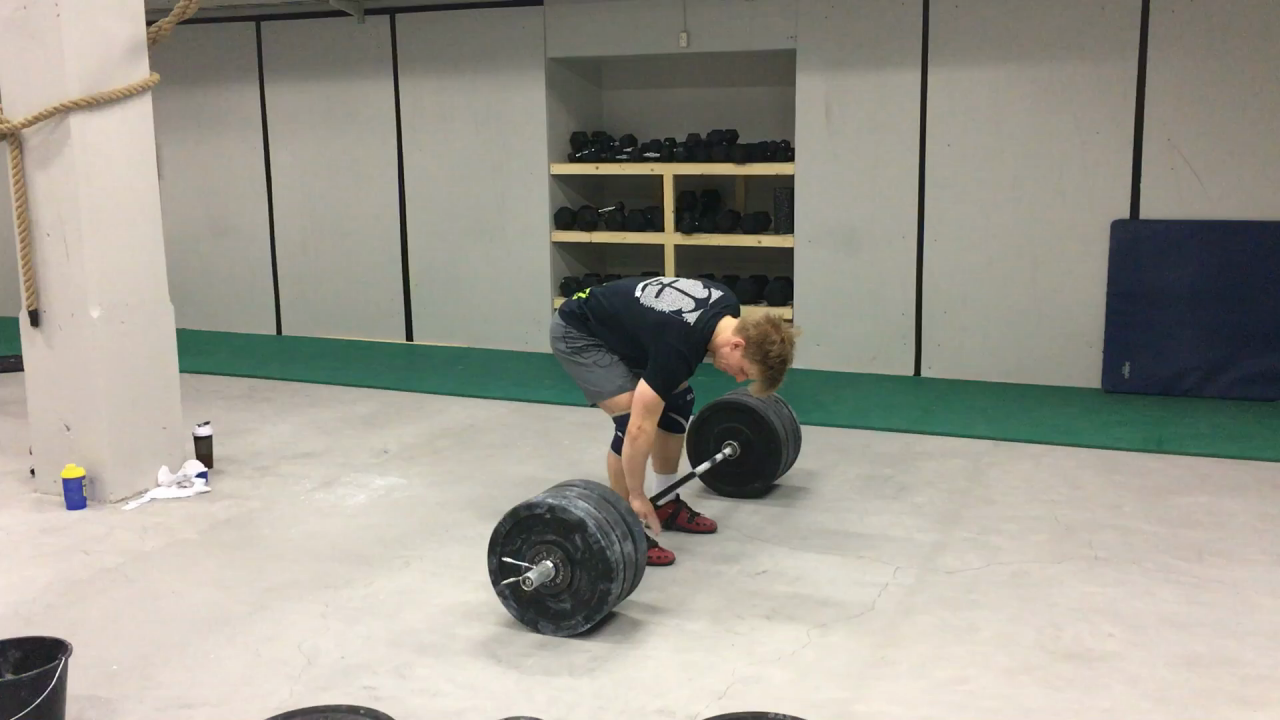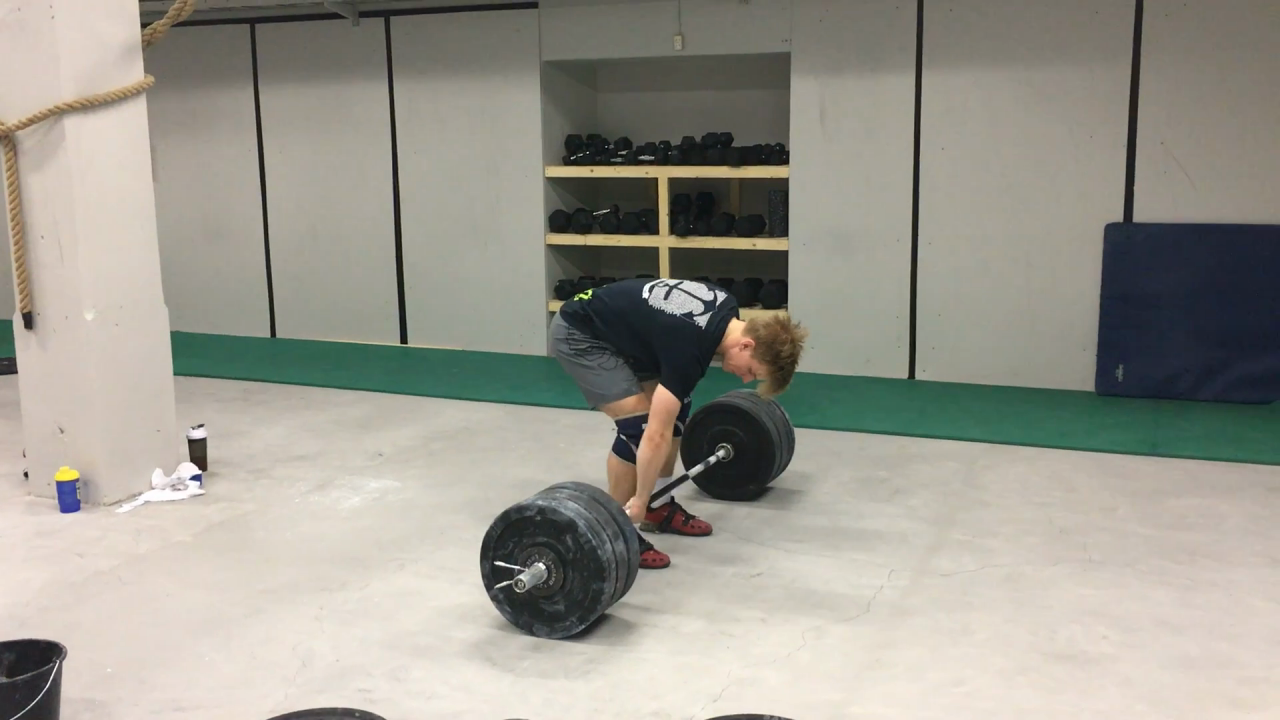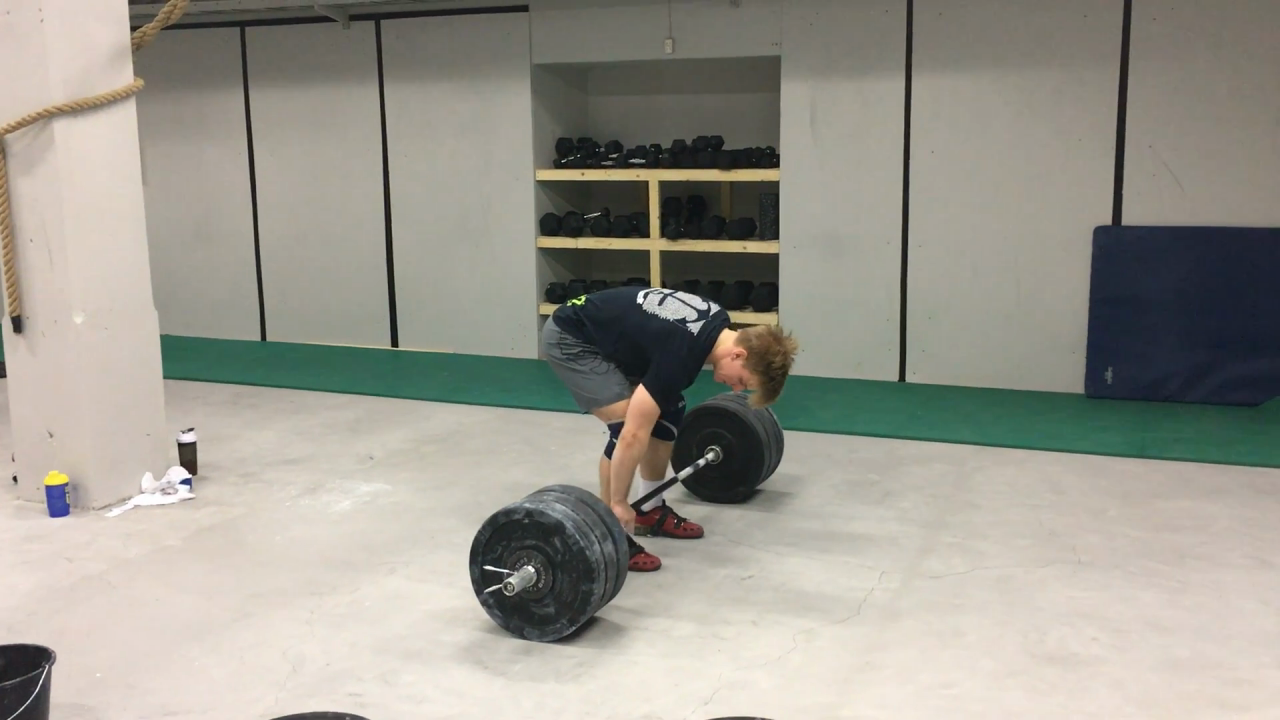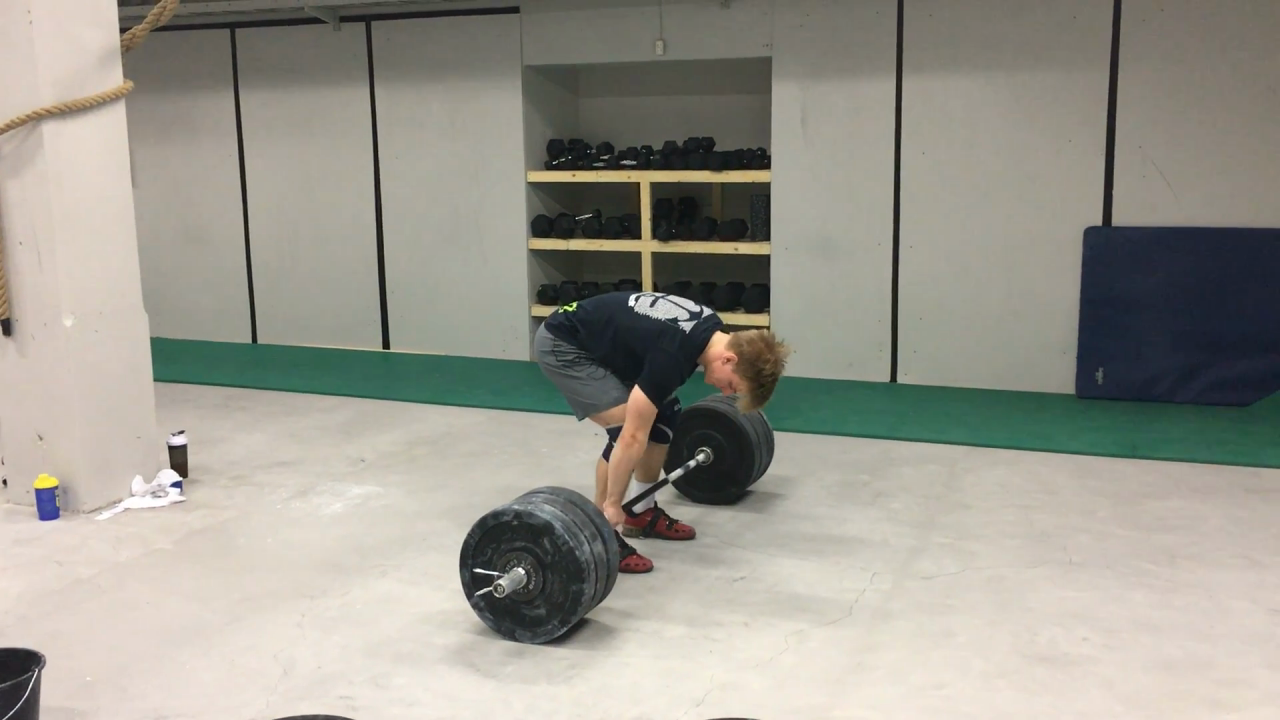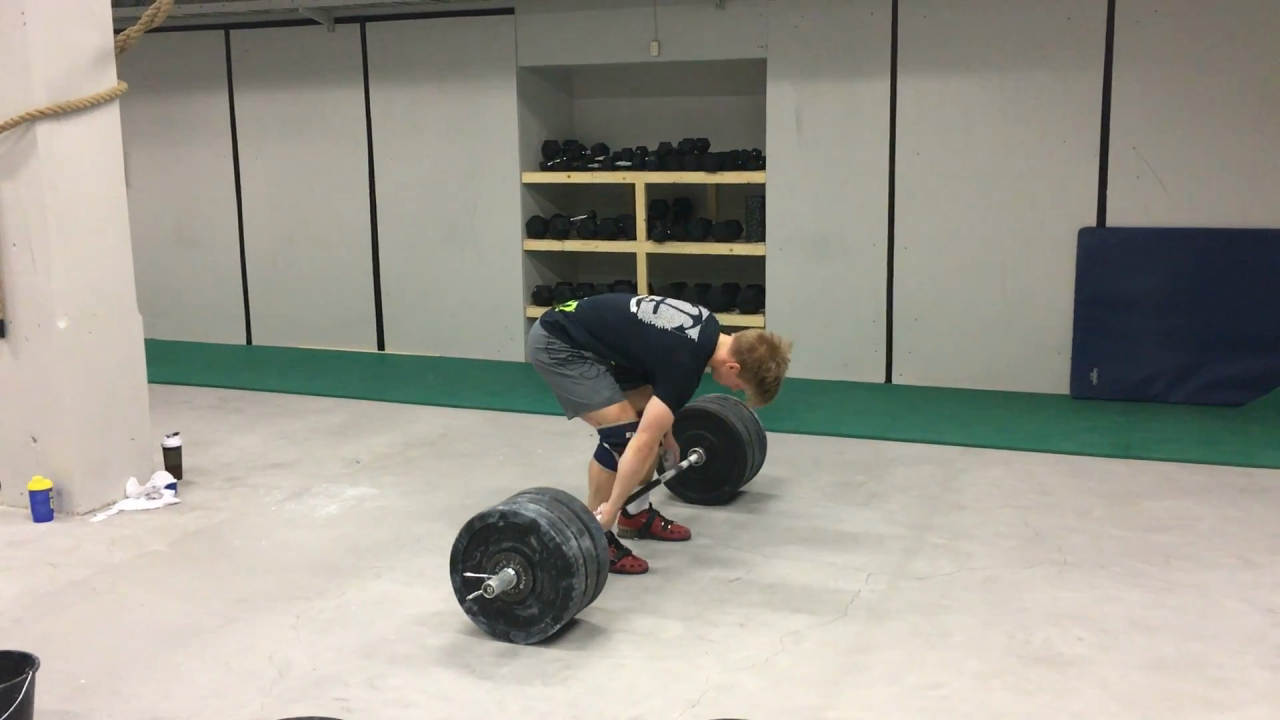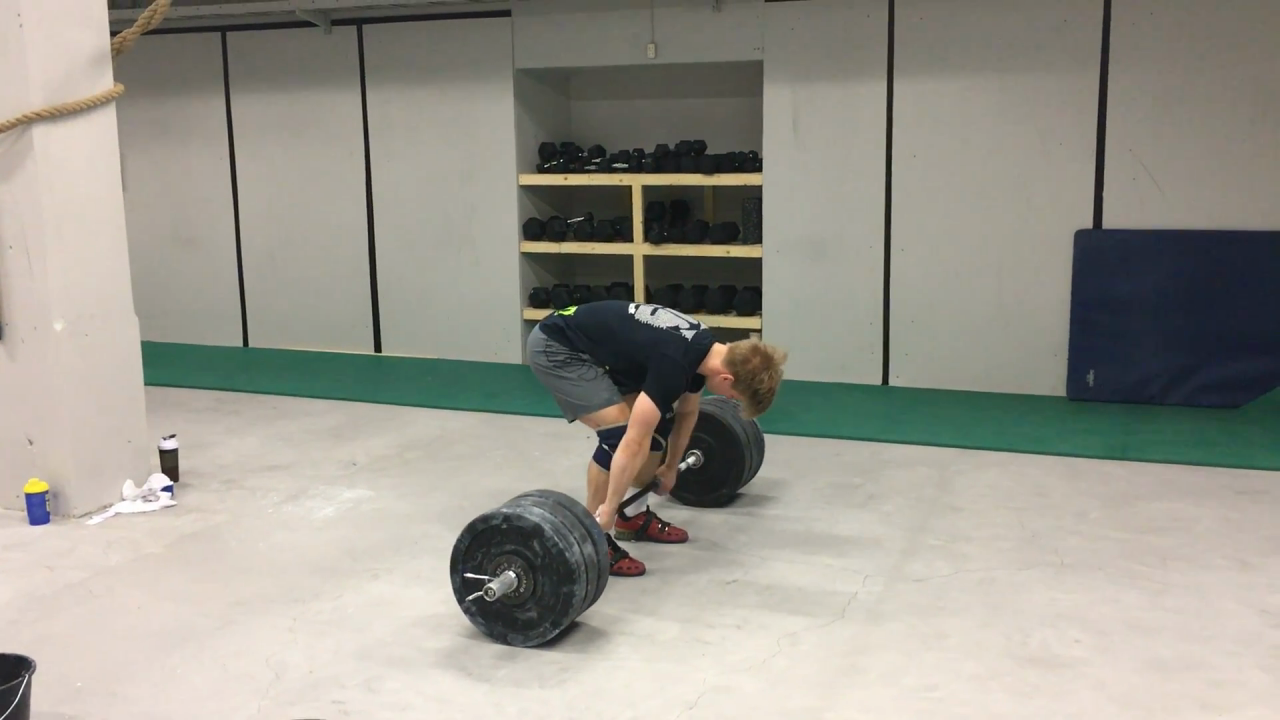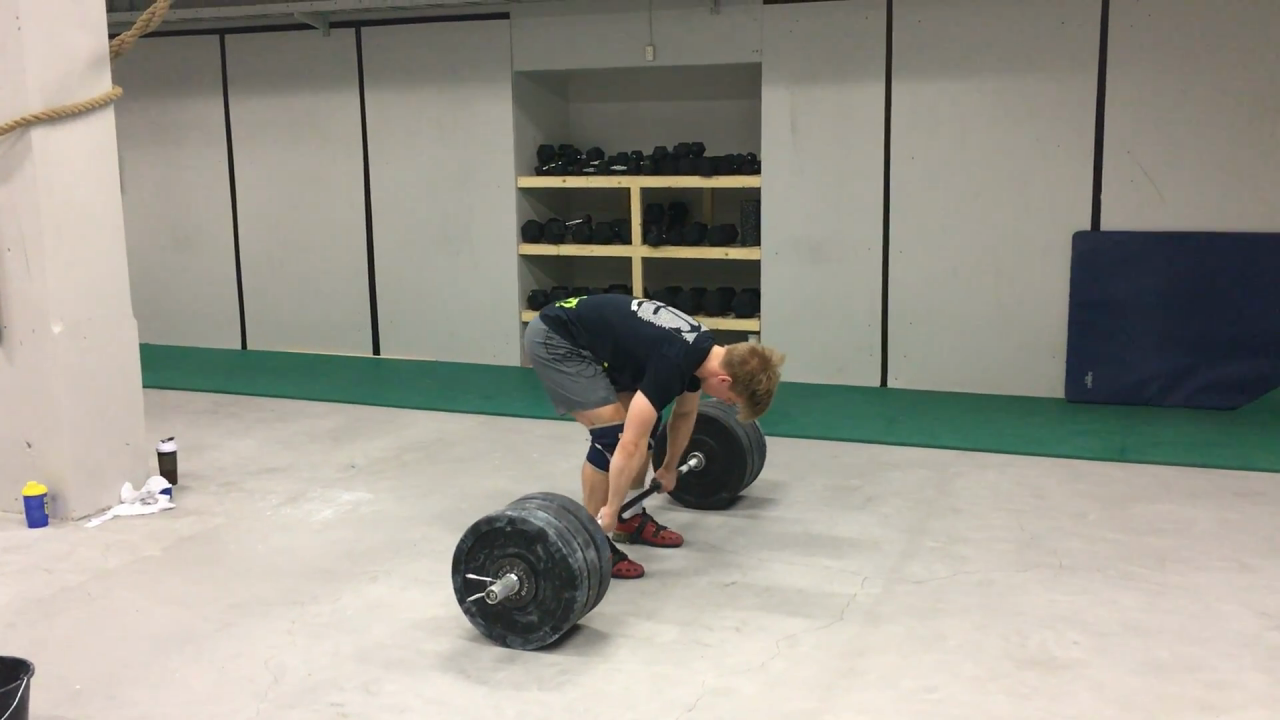
dt=0.3s
person 1, frame 1
left shoulder: (726, 307)
right shoulder: (678, 345)
right elbow: (640, 428)
right wrist: (637, 497)
left hip: (616, 324)
right hip: (577, 333)
left knee: (678, 402)
right knee: (631, 417)
left ankle: (665, 504)
person 1, frame 2
left shoulder: (727, 309)
right shoulder: (688, 347)
right elbow: (656, 433)
right wrist: (639, 501)
left hip: (614, 326)
right hip: (578, 333)
left knee: (676, 405)
right knee: (637, 421)
left ankle: (661, 508)
person 1, frame 3
left shoulder: (718, 323)
right shoulder: (680, 355)
right elbow: (634, 435)
right wrist: (618, 503)
left hip: (606, 333)
right hip: (568, 338)
left knee: (668, 409)
right knee: (630, 425)
left ankle: (650, 510)
person 1, frame 4
left shoulder: (711, 329)
right shoulder: (672, 355)
right elbow: (633, 436)
right wrist: (613, 504)
left hip: (598, 339)
right hip: (562, 345)
left knee: (665, 412)
right knee: (635, 428)
left ankle: (642, 513)
person 1, frame 5
left shoulder: (709, 330)
right shoulder: (684, 361)
right elbow: (644, 442)
left wrist: (668, 435)
right wrist: (611, 509)
left hip: (591, 338)
right hip: (556, 344)
left knee: (654, 417)
right knee: (621, 430)
left ankle: (636, 514)
person 1, frame 6
left shoulder: (702, 346)
right shoulder: (675, 363)
left elbow: (686, 412)
right elbow: (634, 441)
left wrist: (670, 468)
right wrist: (608, 510)
left hip: (590, 345)
right hip: (555, 348)
left knee: (658, 419)
right knee: (619, 431)
left ankle: (634, 517)
person 1, frame 7
left shoulder: (702, 349)
right shoulder: (672, 363)
left elbow: (685, 412)
right elbow: (631, 443)
left wrist: (669, 468)
right wrist: (611, 510)
left hip: (588, 337)
right hip: (554, 340)
left knee: (643, 422)
right knee: (612, 431)
left ankle: (631, 519)
